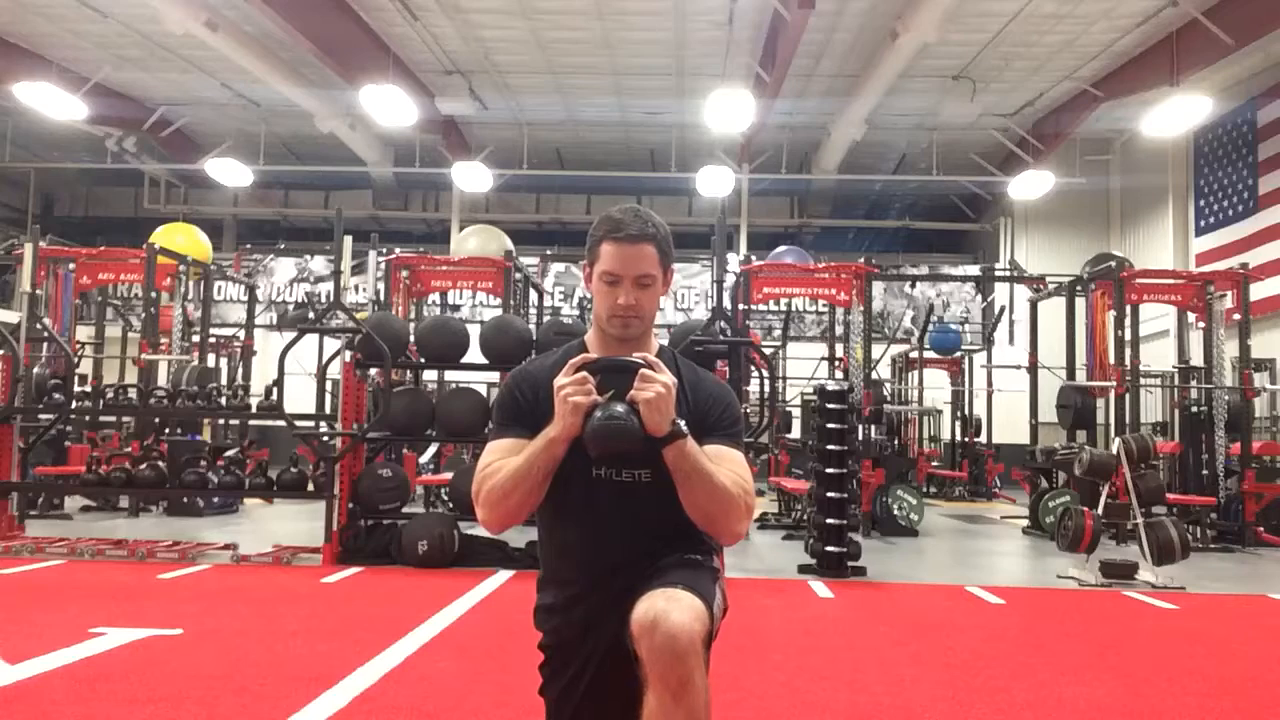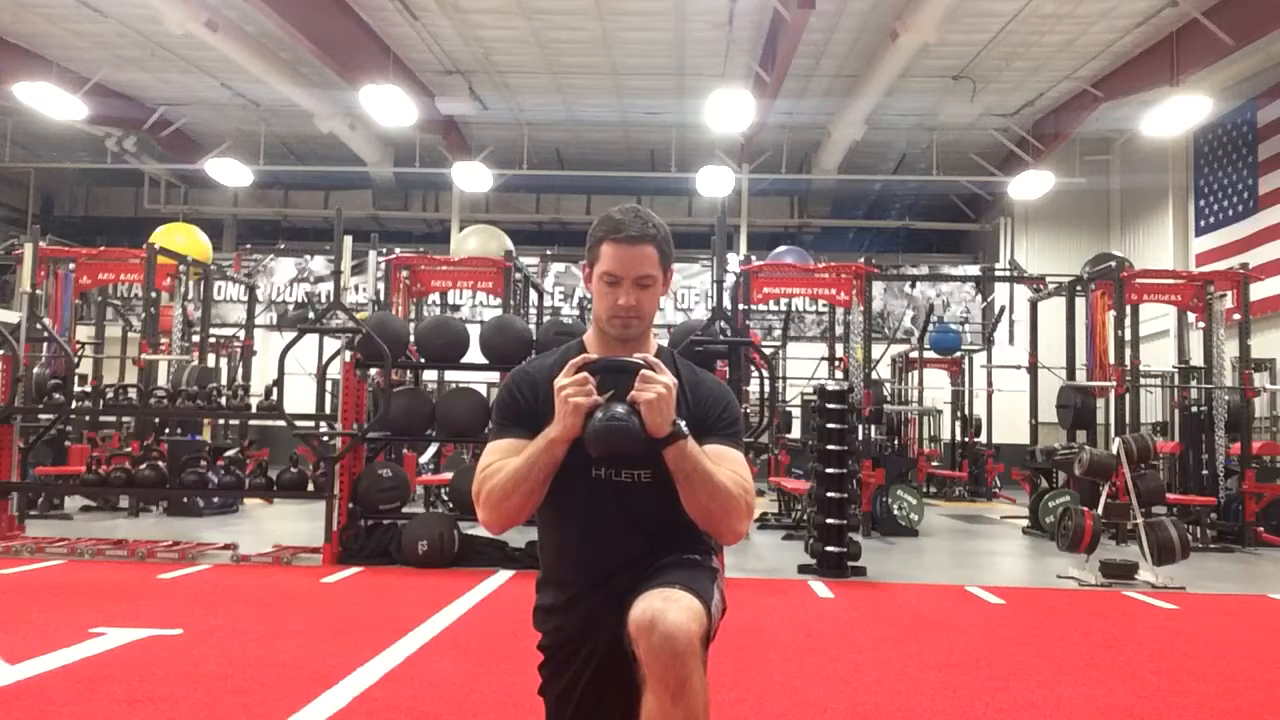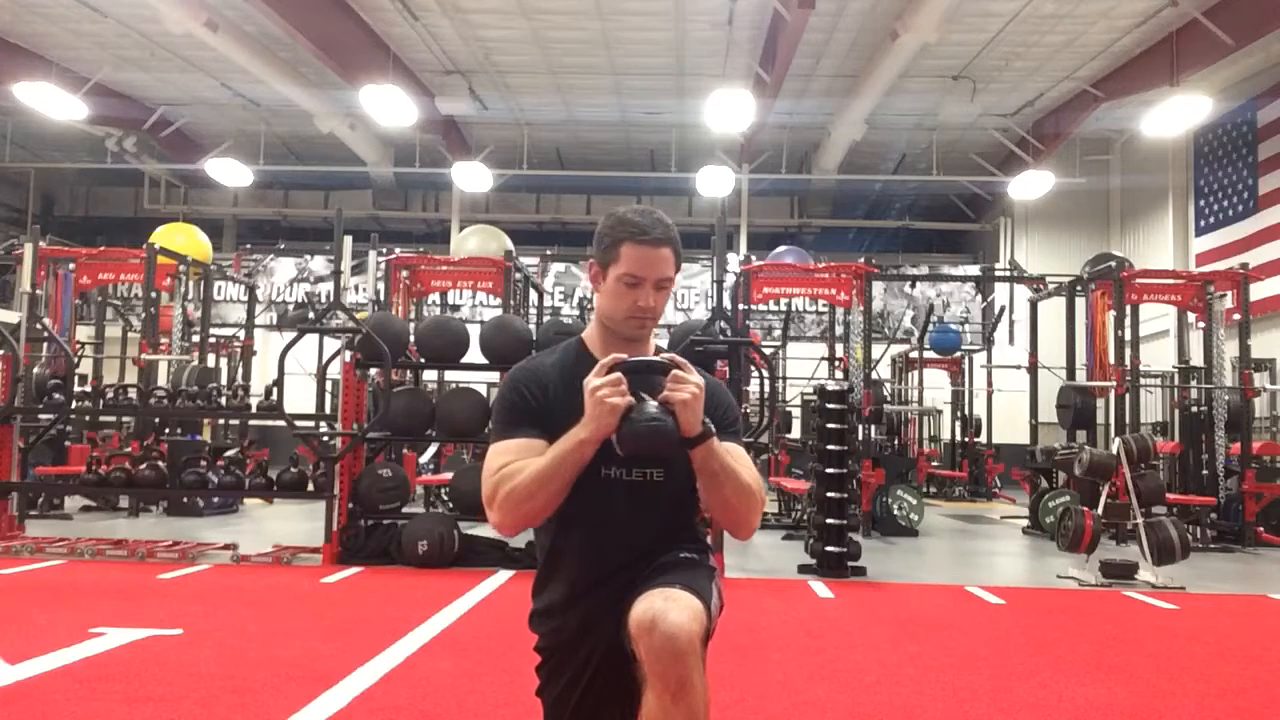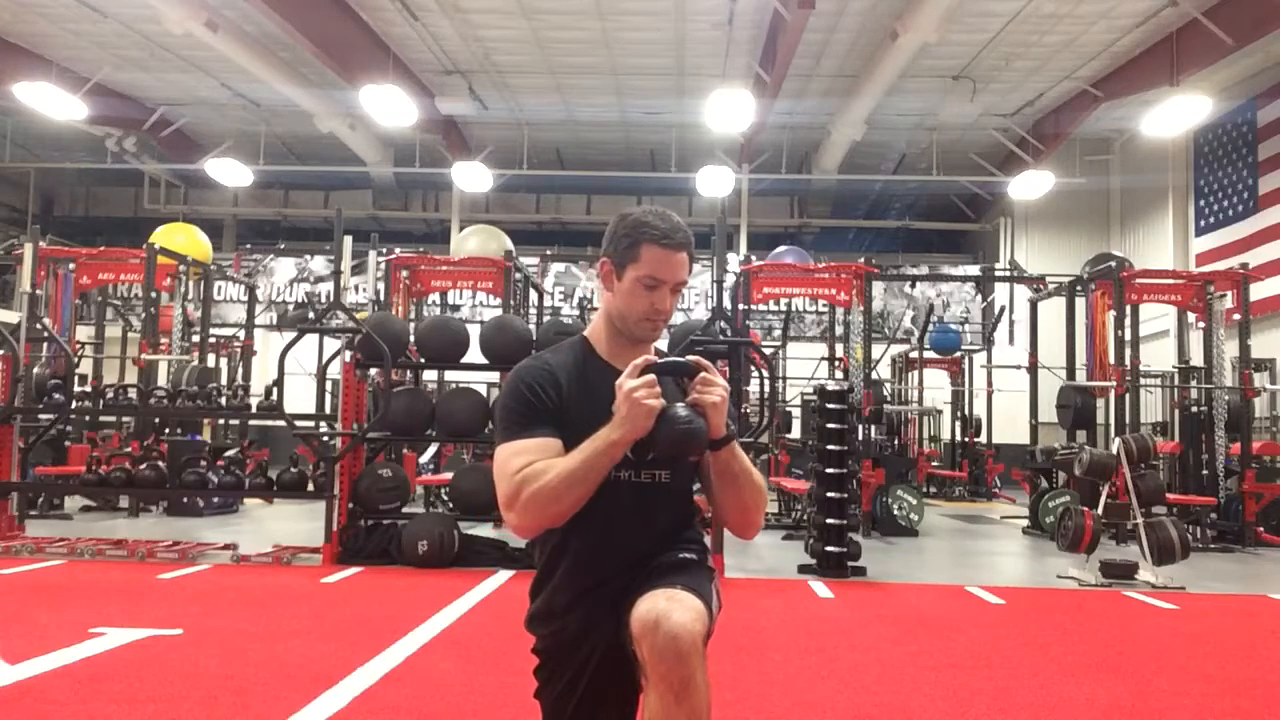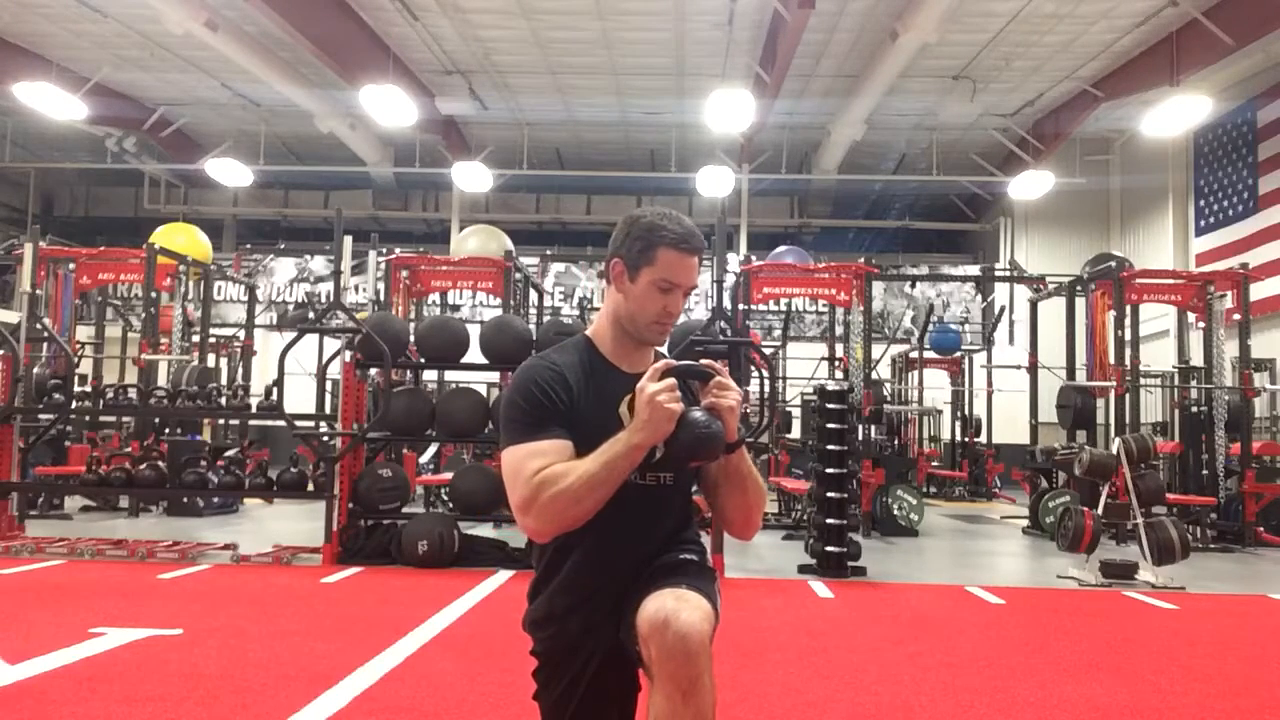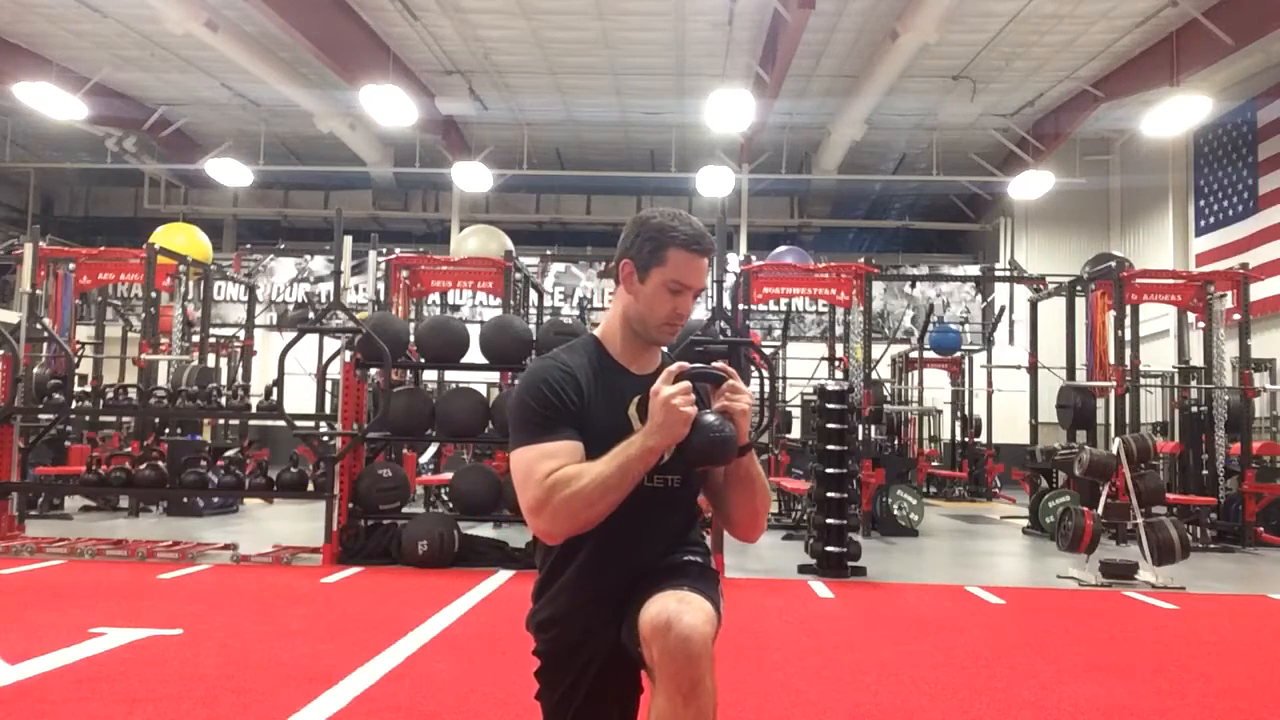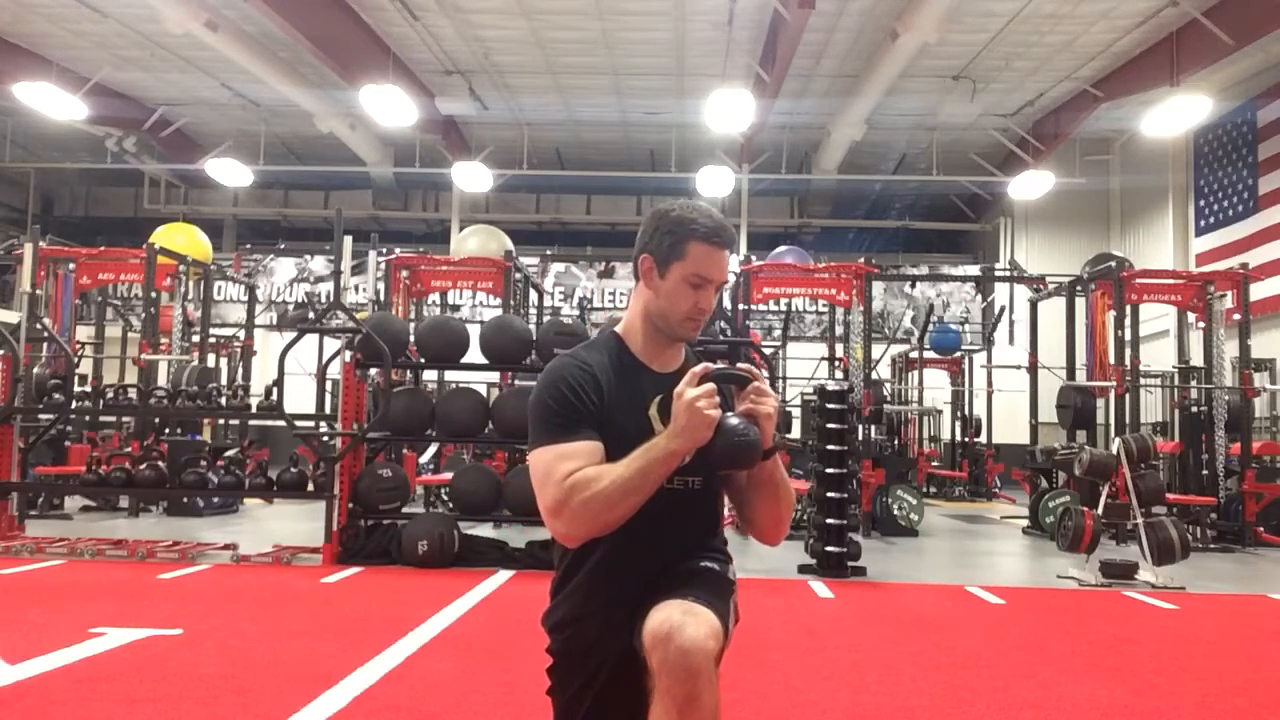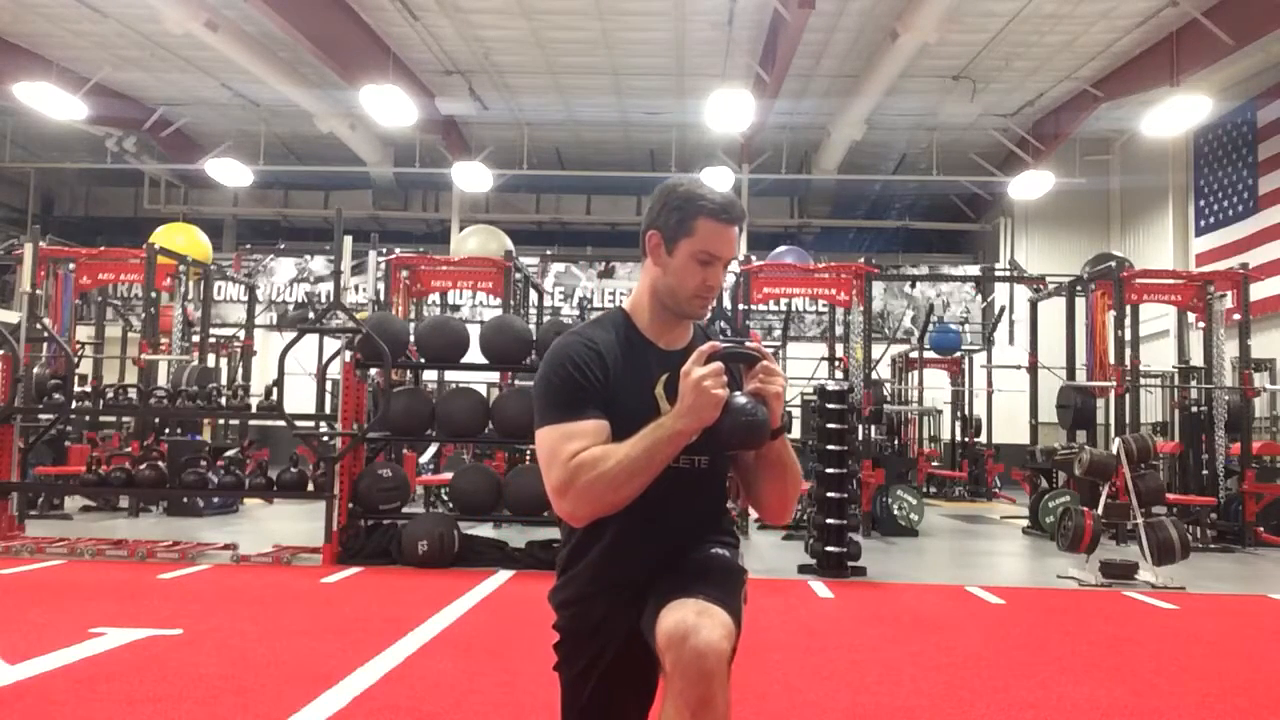
dt=0.5s
person 1, frame 1
left shoulder: (704, 392)
right shoulder: (534, 383)
left elbow: (733, 523)
right elbow: (492, 512)
left wrist: (670, 431)
right wrist: (561, 428)
left hip: (674, 574)
right hip: (574, 604)
left knee: (669, 630)
person 1, frame 2
left shoulder: (703, 392)
right shoulder: (533, 383)
left elbow: (733, 524)
right elbow: (493, 512)
left wrist: (670, 431)
right wrist: (561, 428)
left hip: (673, 577)
right hip: (575, 603)
left knee: (666, 629)
person 1, frame 3
left shoulder: (702, 389)
right shoulder: (536, 381)
left elbow: (744, 520)
right elbow: (505, 512)
left wrist: (698, 432)
right wrist: (590, 428)
left hip: (669, 572)
right hip: (573, 604)
left knee: (667, 630)
person 1, frame 4
left shoulder: (691, 384)
right shoulder: (540, 379)
left elbow: (747, 522)
right elbow: (522, 511)
left wrist: (719, 435)
right wrist: (622, 428)
left hip: (668, 572)
right hip: (574, 605)
left knee: (669, 630)
person 1, frame 5
left shoulder: (689, 383)
right shoulder: (546, 378)
left elbow: (743, 523)
right elbow: (537, 514)
left wrist: (730, 438)
right wrist: (640, 432)
left hip: (668, 574)
right hip: (575, 608)
left knee: (678, 630)
person 1, frame 6
left shoulder: (694, 386)
right shoulder: (555, 379)
left elbow: (747, 526)
right elbow: (549, 516)
left wrist: (739, 441)
right wrist: (653, 436)
left hip: (672, 575)
right hip: (579, 609)
left knee: (679, 633)
person 1, frame 7
left shoulder: (717, 386)
right shoulder: (575, 378)
left elbow: (770, 530)
right elbow: (568, 518)
left wrist: (764, 445)
right wrist: (675, 439)
left hip: (689, 581)
right hip: (595, 608)
left knee: (682, 645)
person 1, frame 8
left shoulder: (725, 363)
right shoulder: (581, 354)
left elbow: (777, 509)
right elbow: (574, 498)
left wrist: (771, 423)
right wrist: (683, 419)
left hip: (698, 559)
right hip: (603, 586)
left knee: (699, 646)
